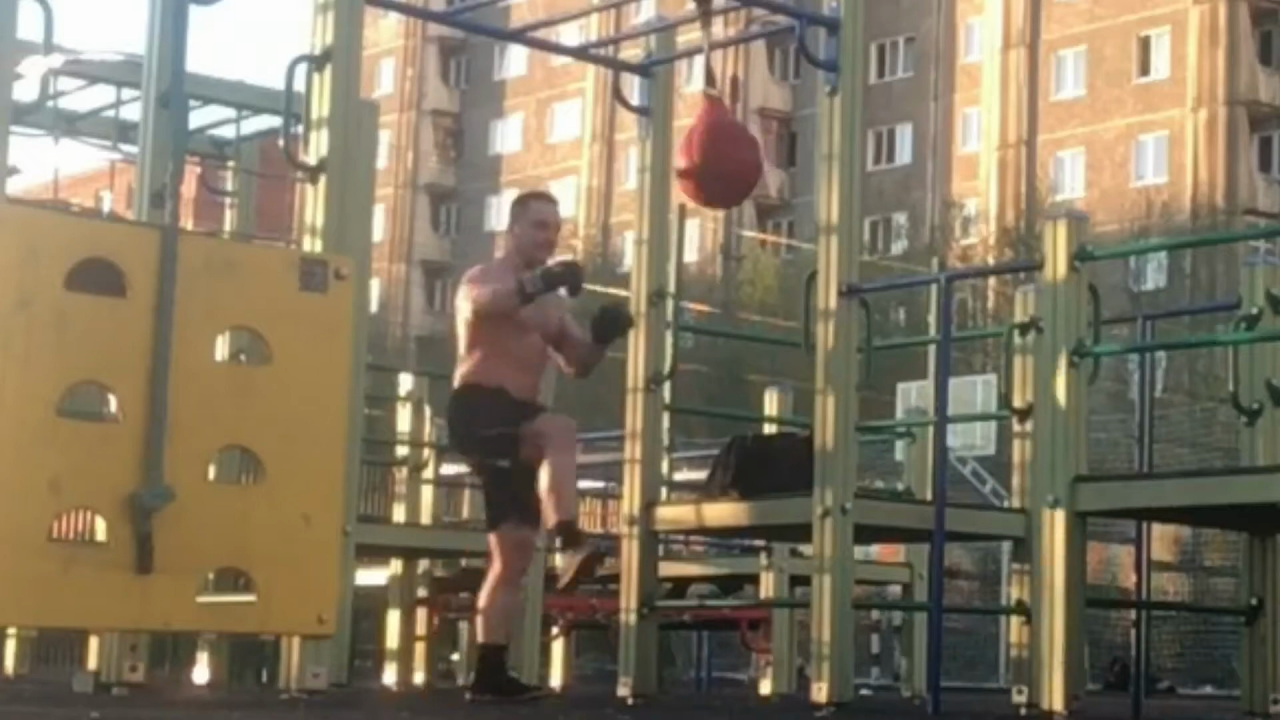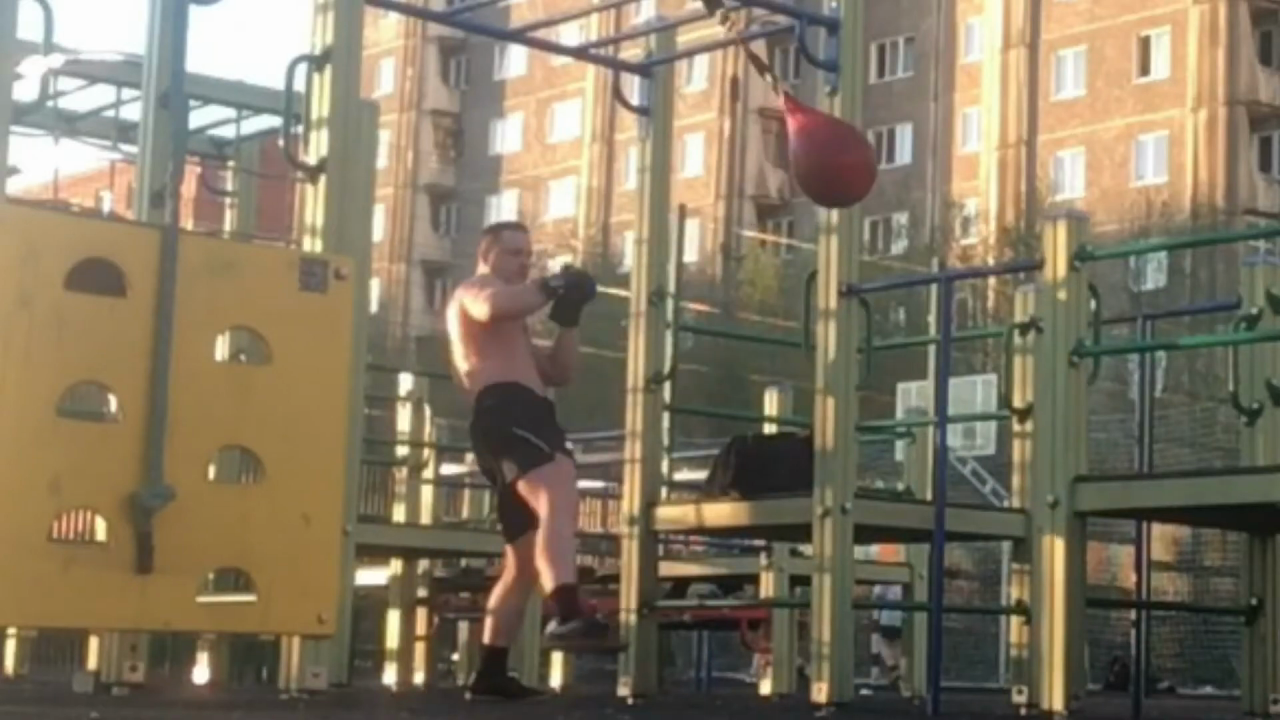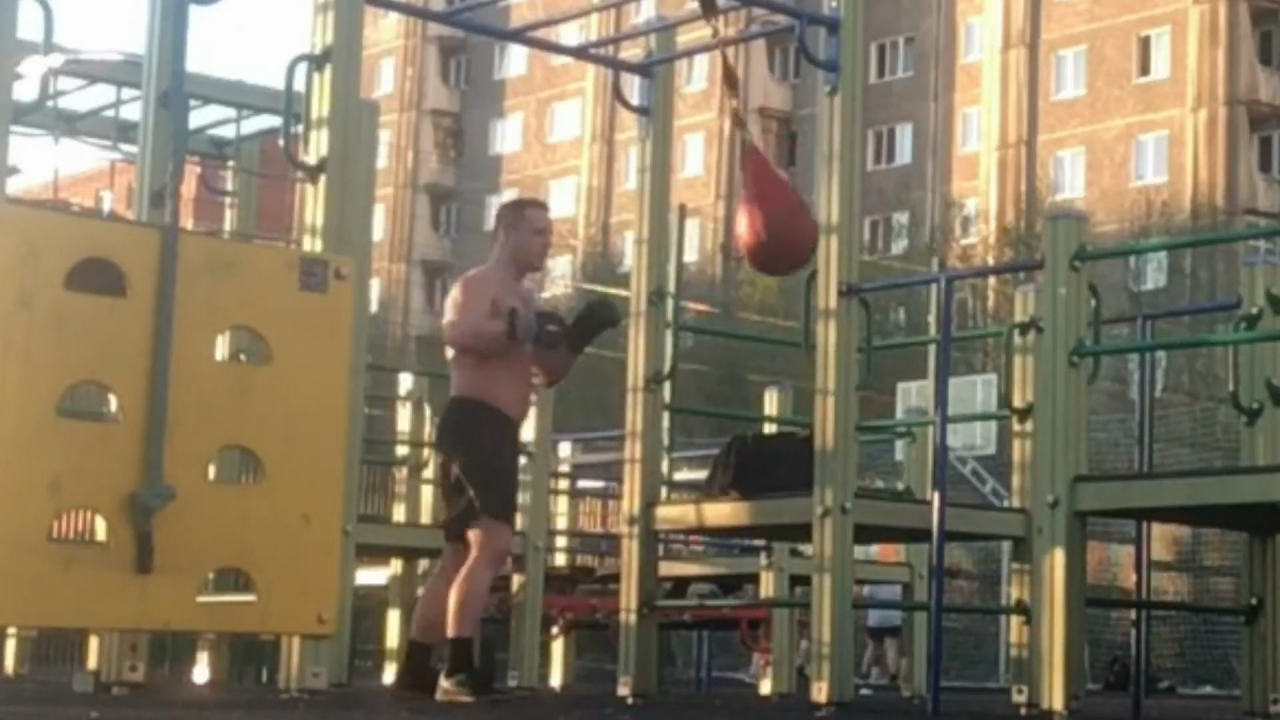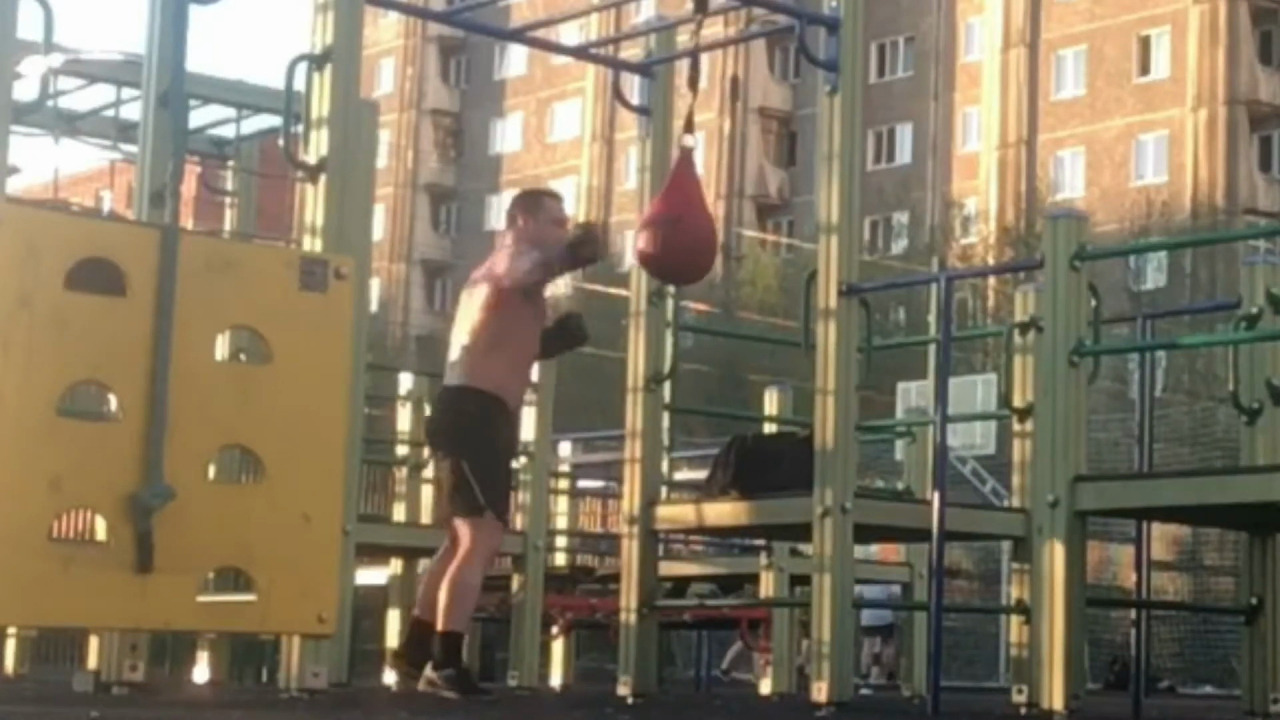
dt=0.5s
person 1, frame 1
left shoulder: (545, 299)
right shoulder: (488, 274)
left elbow: (580, 362)
right elbow: (481, 304)
left wrist: (600, 335)
right wrist: (537, 280)
left hip: (514, 423)
right hip: (478, 412)
left knee: (516, 552)
right knee: (560, 433)
left ankle: (489, 673)
right ankle: (569, 542)
person 1, frame 2
left shoulder: (514, 327)
right shoulder: (473, 289)
left elbow: (559, 374)
right elbow: (496, 308)
left wrist: (568, 319)
right wrist: (555, 286)
left hip: (518, 428)
right hip: (506, 414)
left knee: (525, 561)
right knee: (562, 489)
left ankle: (490, 673)
right ankle: (568, 615)
person 1, frame 3
left shoulder: (516, 300)
right shoulder: (480, 284)
left elbow: (545, 372)
right elbow: (455, 334)
left wrist: (578, 334)
right wrist: (522, 323)
left hip: (495, 434)
right hip: (474, 428)
left knee: (462, 555)
right knee: (492, 545)
left ankle: (417, 671)
right ankle: (458, 671)
person 1, frame 4
left shoulder: (513, 273)
right shoulder: (510, 260)
left elbow: (512, 348)
right elbow: (522, 274)
left wrist: (548, 341)
right wrist: (569, 254)
left hip: (477, 418)
right hip: (470, 415)
left knee: (464, 541)
right knee: (481, 539)
left ankle: (416, 650)
right ankle: (445, 664)
